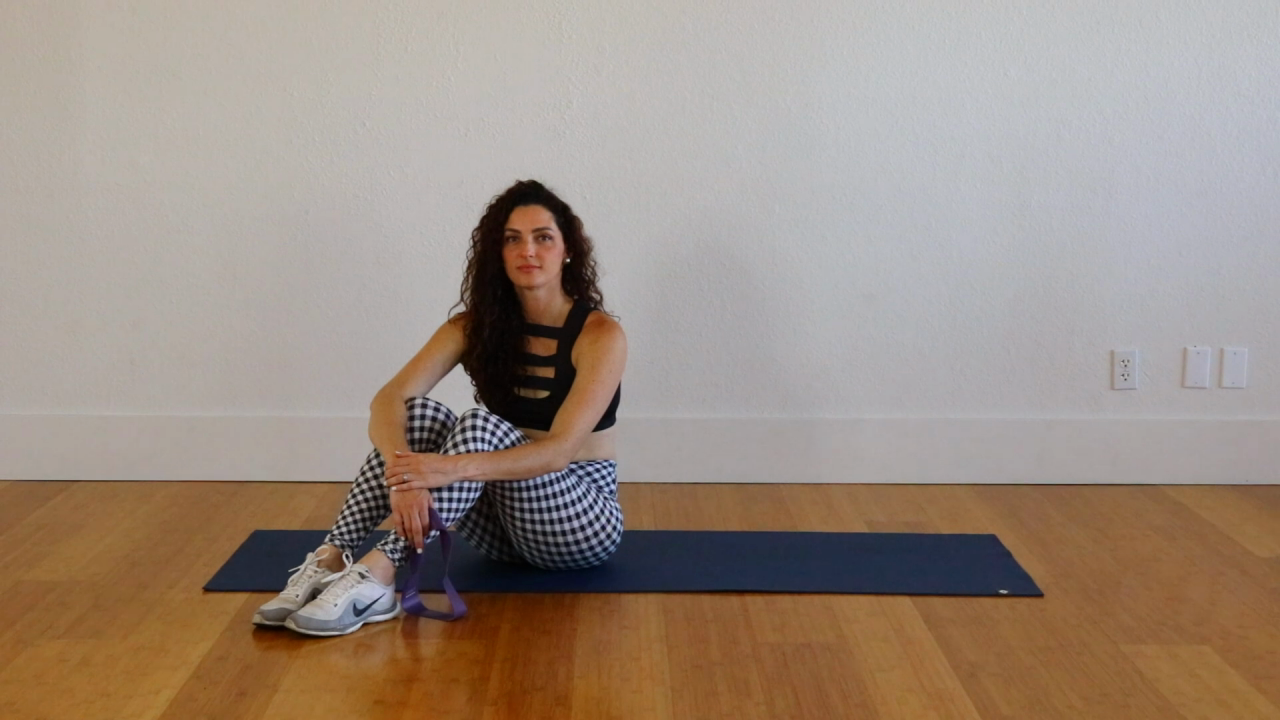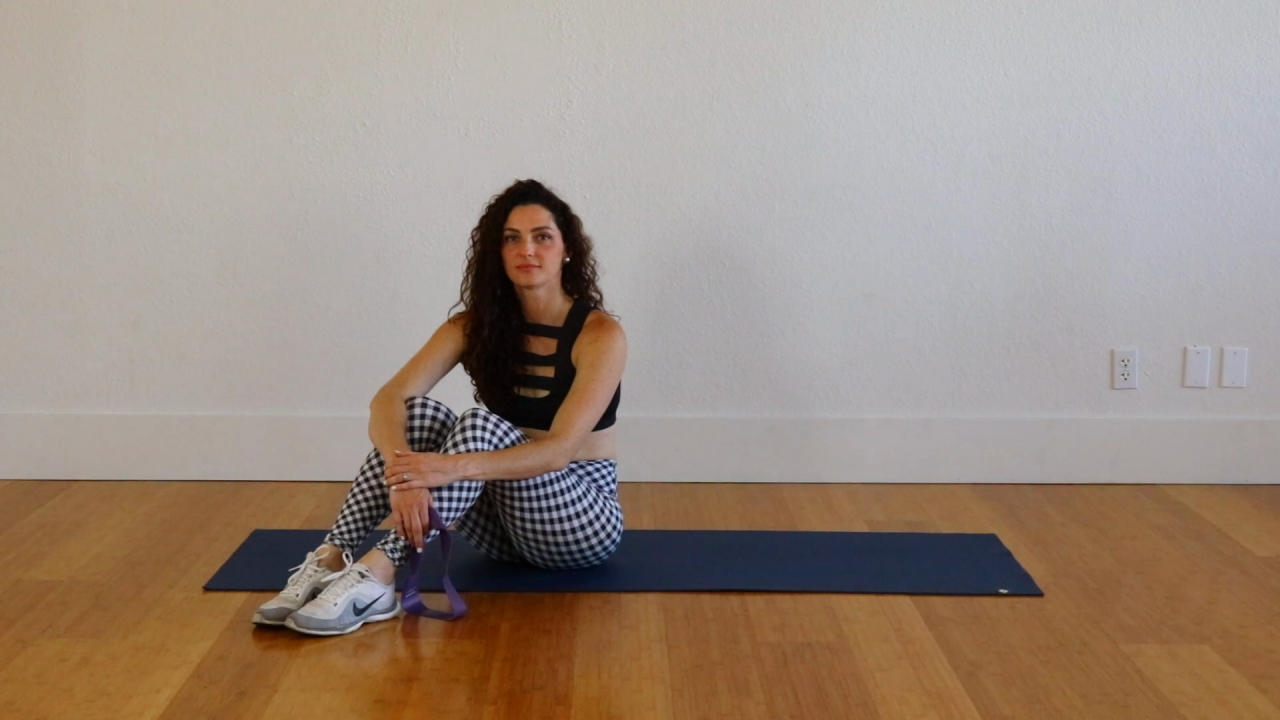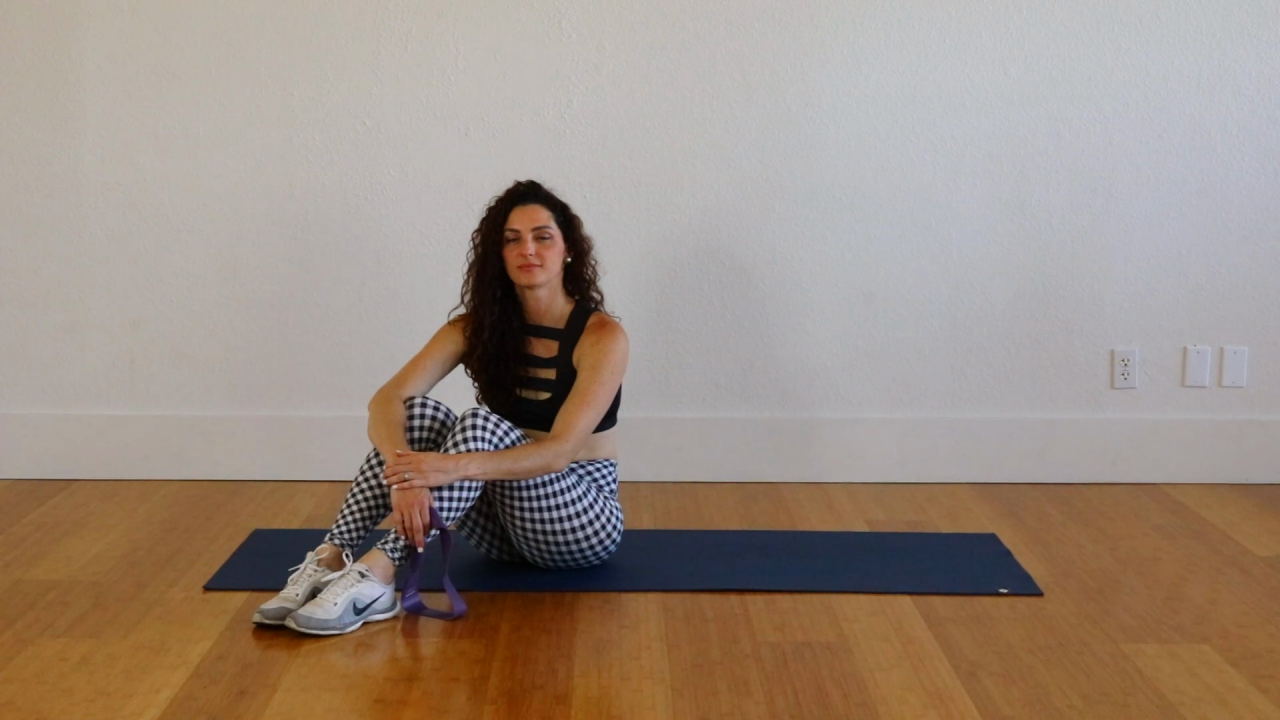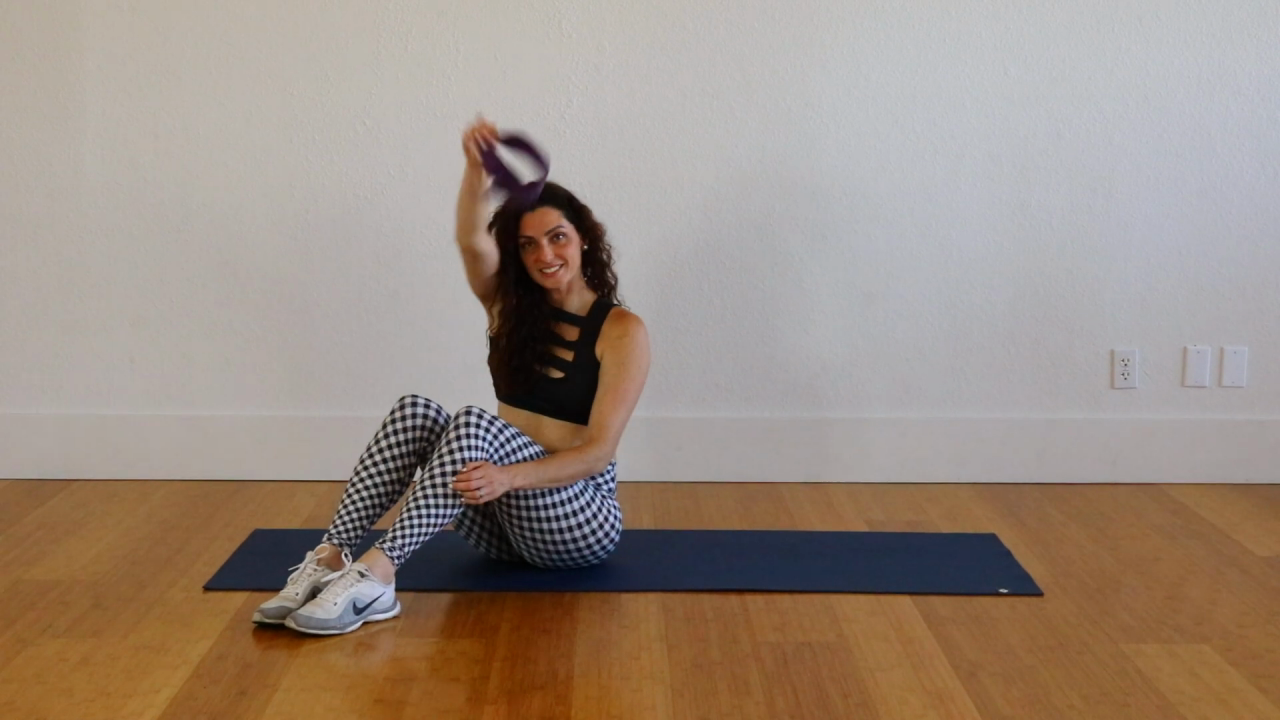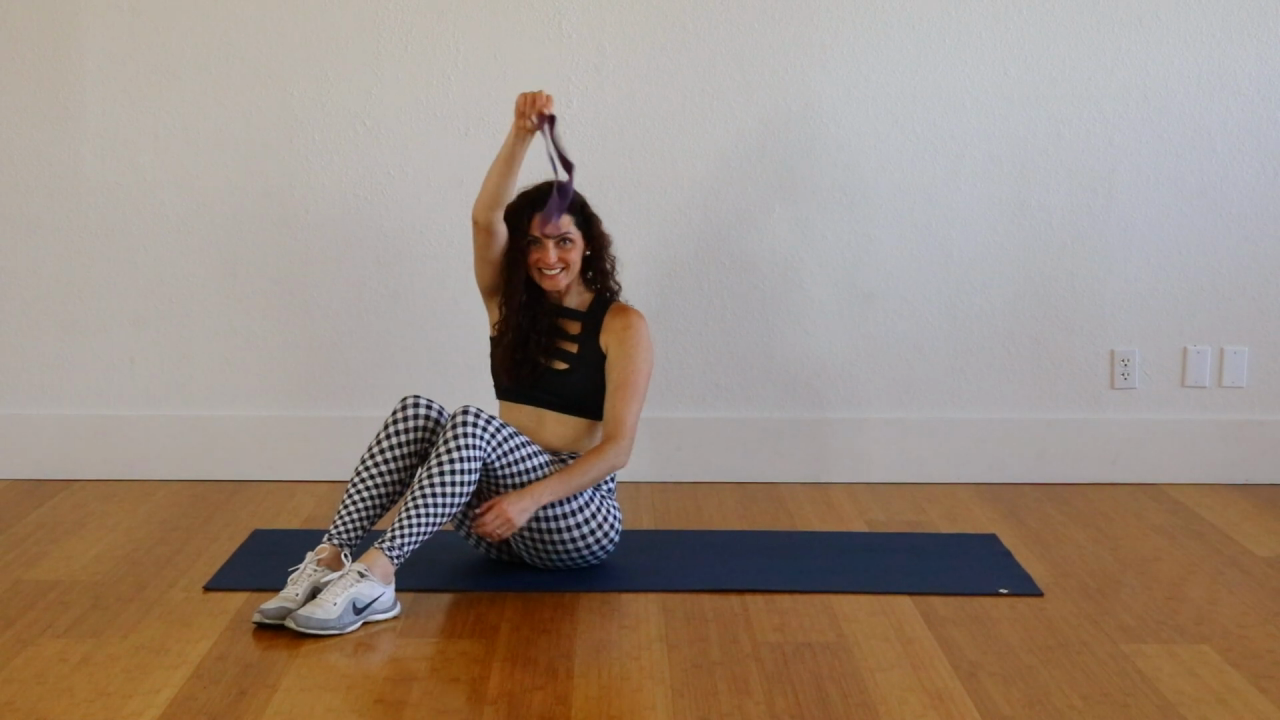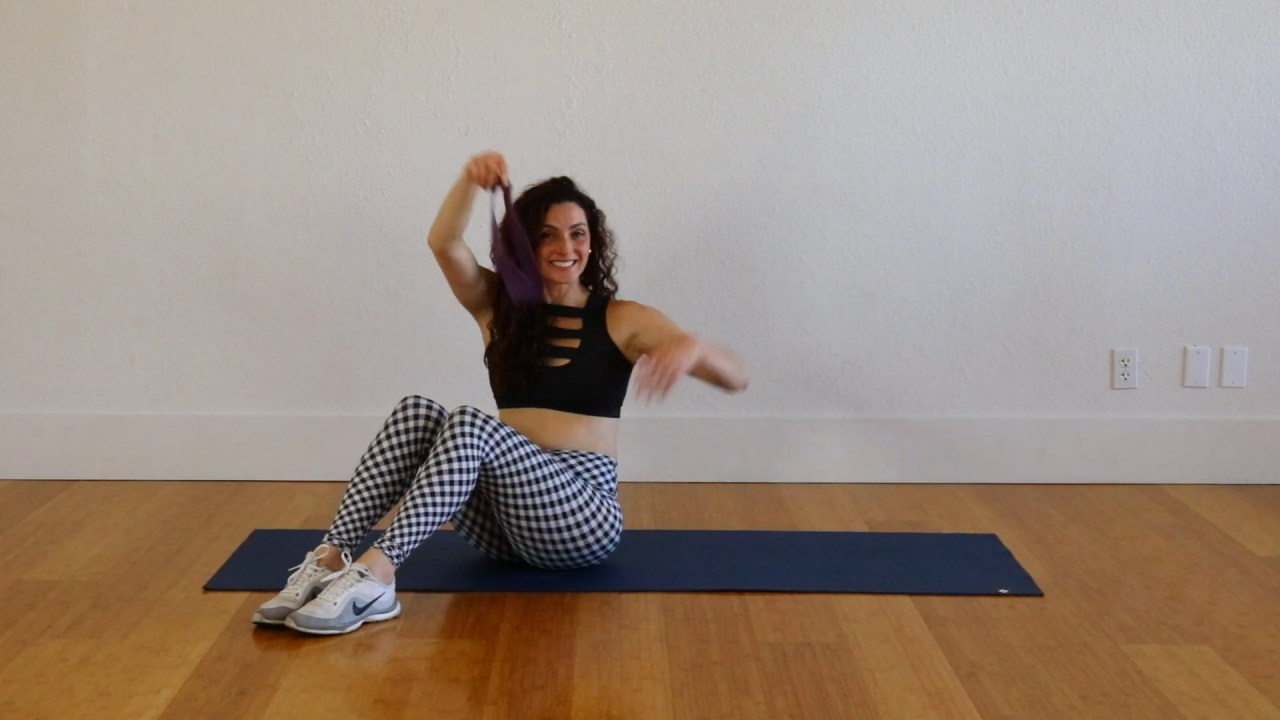
dt=0.5s
person 1, frame 1
left shoulder: (601, 335)
right shoulder: (475, 325)
left elbow: (559, 451)
right elbow: (388, 399)
left wrist: (455, 468)
right wrist: (402, 474)
left hip: (579, 523)
right hip: (505, 521)
left knee: (481, 426)
right knee: (419, 413)
left ankle: (377, 573)
right ankle: (332, 558)
person 1, frame 2
left shoulder: (600, 335)
right shoulder: (475, 325)
left elbow: (559, 451)
right elbow: (389, 398)
left wrist: (454, 468)
right wrist: (403, 475)
left hip: (581, 521)
right hip: (506, 519)
left knee: (481, 424)
right knee: (419, 412)
left ankle: (378, 573)
right ankle: (332, 558)
person 1, frame 3
left shoulder: (602, 336)
right shoulder: (477, 327)
left elbow: (559, 452)
right elbow: (386, 400)
left wrist: (455, 467)
right wrist: (403, 473)
left hip: (582, 520)
right hip: (505, 519)
left knee: (482, 425)
right knee: (419, 411)
left ankle: (378, 573)
right ankle: (331, 558)
person 1, frame 4
left shoulder: (623, 331)
right shoulder: (510, 305)
left elbow: (598, 451)
right elbow: (473, 240)
left wrist: (509, 477)
right wrist: (476, 168)
left hip: (580, 520)
right hip: (503, 514)
left knee: (475, 425)
right knee: (415, 411)
left ankle: (378, 573)
right ankle: (330, 558)
person 1, frame 5
left shoulder: (623, 325)
right shoulder: (508, 303)
left elbow: (617, 446)
right elbow: (486, 218)
left wrist: (531, 499)
right wrist: (521, 132)
left hip: (581, 520)
right hip: (507, 508)
left knee: (472, 425)
right knee: (416, 412)
left ankle: (377, 574)
right ankle: (329, 559)
person 1, frame 6
left shoulder: (623, 321)
right shoulder: (499, 306)
left elbow: (737, 377)
right elbow: (444, 245)
left wrist: (690, 351)
right wrist: (467, 183)
left hip: (583, 521)
right hip: (504, 514)
left knee: (471, 427)
right knee: (416, 413)
left ankle: (377, 574)
right ankle: (329, 560)
